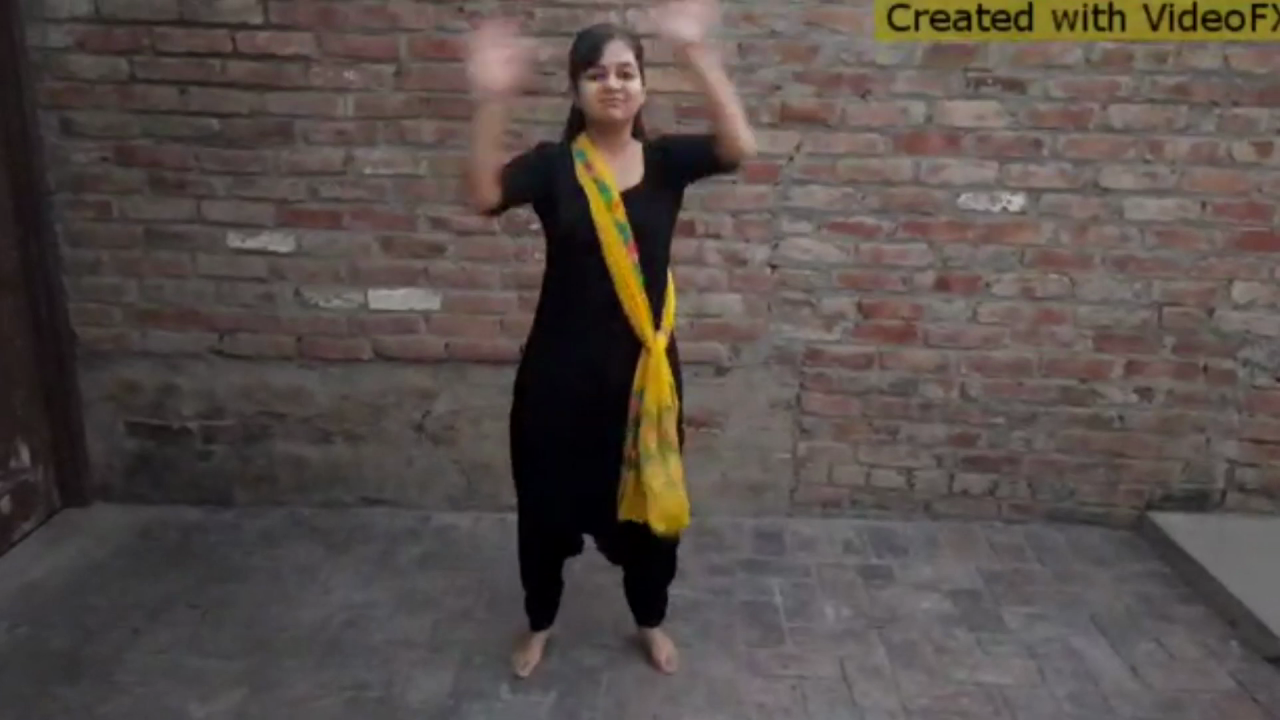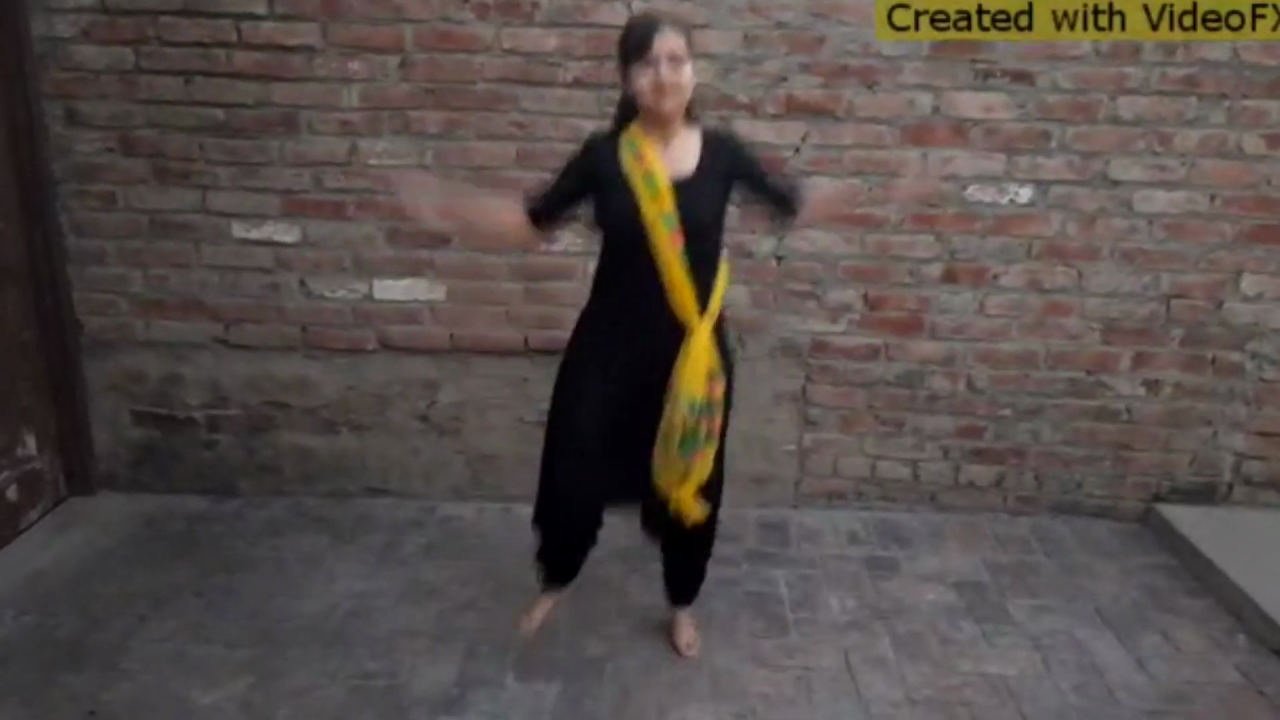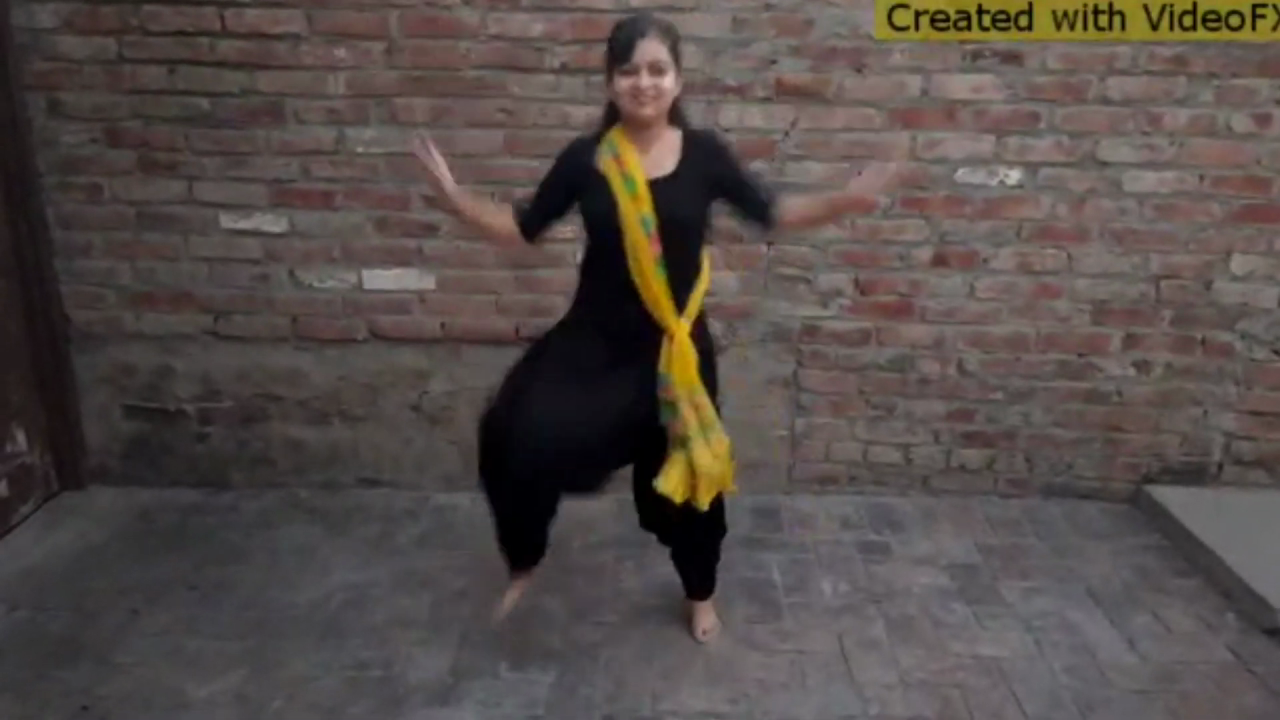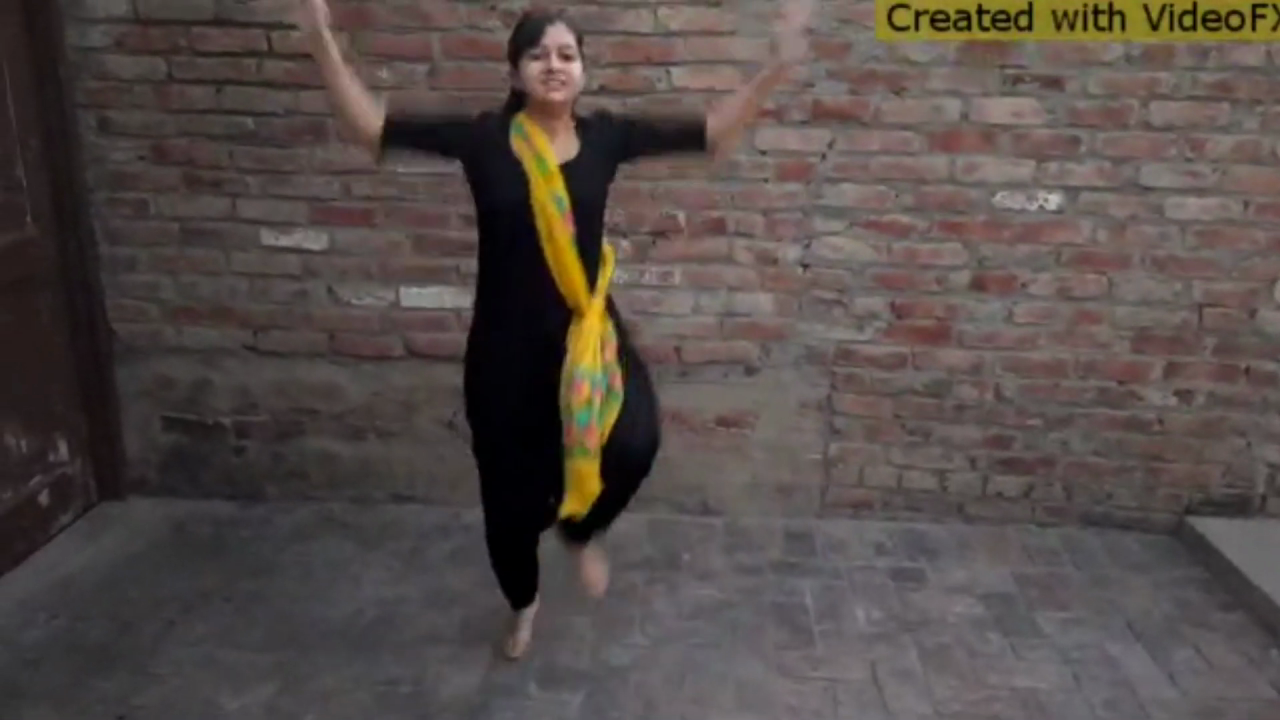
dt=1s
person 1, frame 1
left shoulder: (670, 159)
right shoulder: (550, 165)
left elbow: (737, 147)
right elbow: (482, 196)
right wrist: (492, 99)
left hip: (642, 363)
right hip: (561, 363)
left knee: (648, 497)
right knee: (547, 499)
left ankle: (651, 621)
right ankle: (539, 624)
person 1, frame 2
left shoulder: (723, 152)
right shoulder: (601, 156)
left elbow: (790, 204)
right elbow: (533, 220)
right wrist: (453, 207)
left hip: (693, 350)
right hip: (611, 347)
left knee: (692, 486)
right knee: (574, 474)
left ankle: (682, 604)
right ankle: (555, 580)
person 1, frame 3
left shoulder: (704, 152)
right shoulder: (585, 158)
left elbow: (771, 214)
right elbow: (523, 230)
left wrist: (844, 200)
right wrist: (454, 199)
left hip: (676, 346)
right hip: (592, 342)
left knee: (684, 482)
right knee: (514, 442)
left ankle: (700, 593)
right ankle: (523, 561)
person 1, frame 4
left shoulder: (607, 134)
right shoulder: (481, 138)
left elbow: (709, 133)
right elbow: (369, 128)
left wrist: (777, 64)
left hip: (586, 333)
right hip: (506, 343)
left knee: (629, 444)
right knee: (511, 487)
left ankle: (584, 532)
right ankle: (524, 602)
